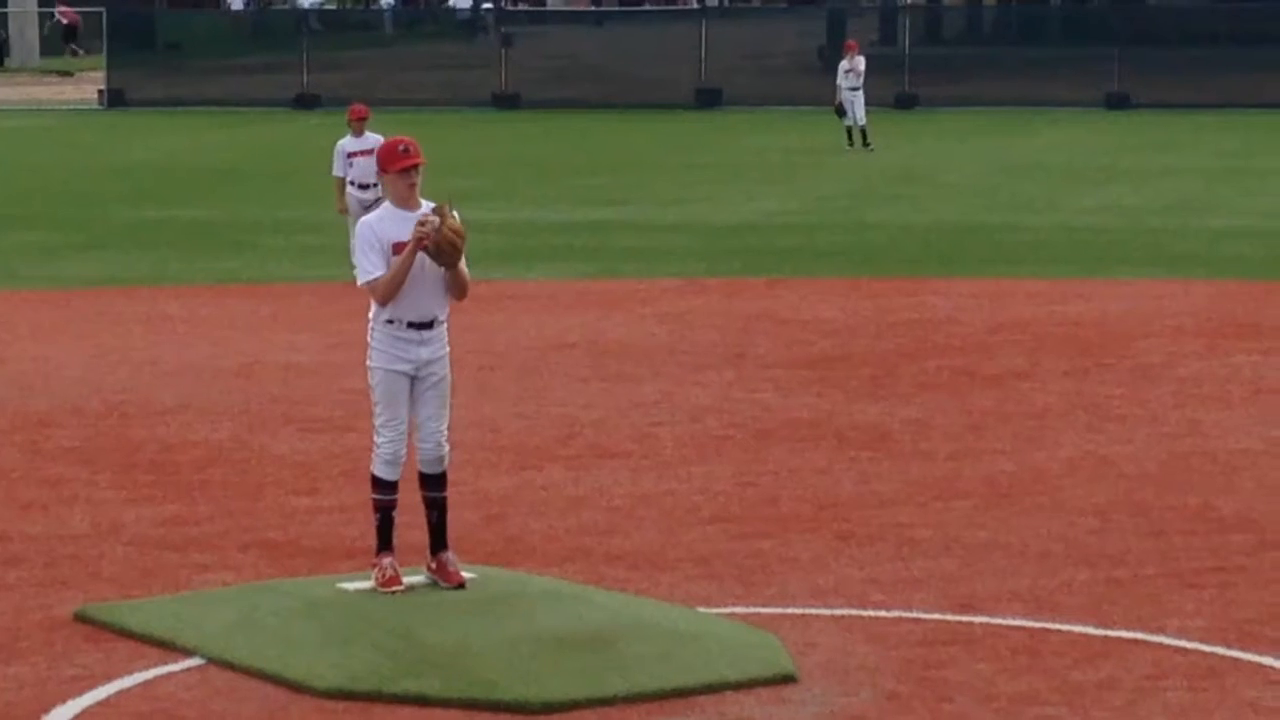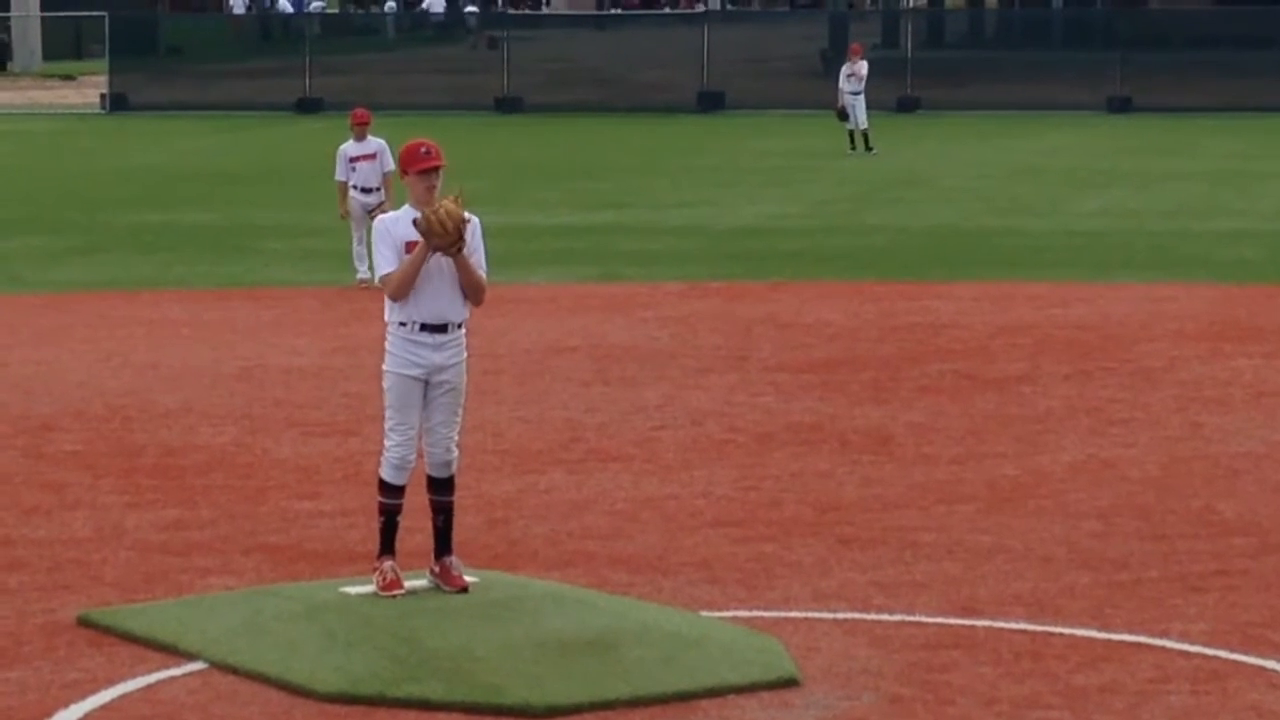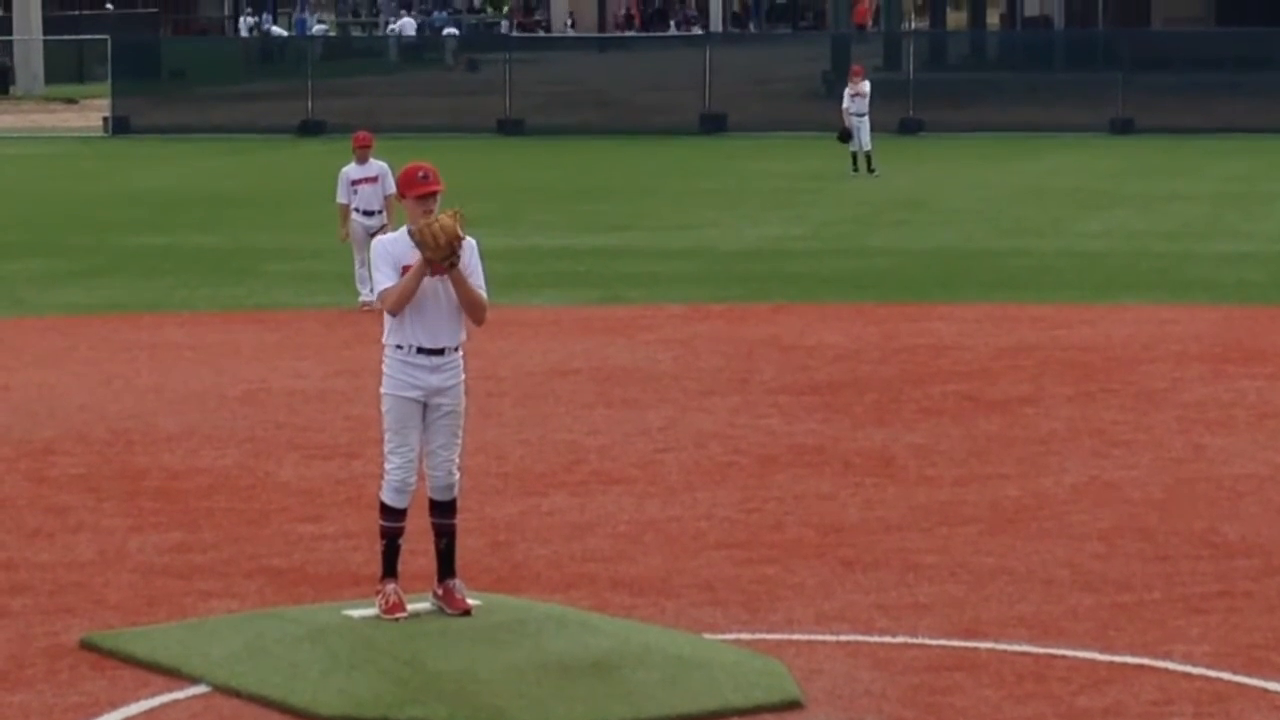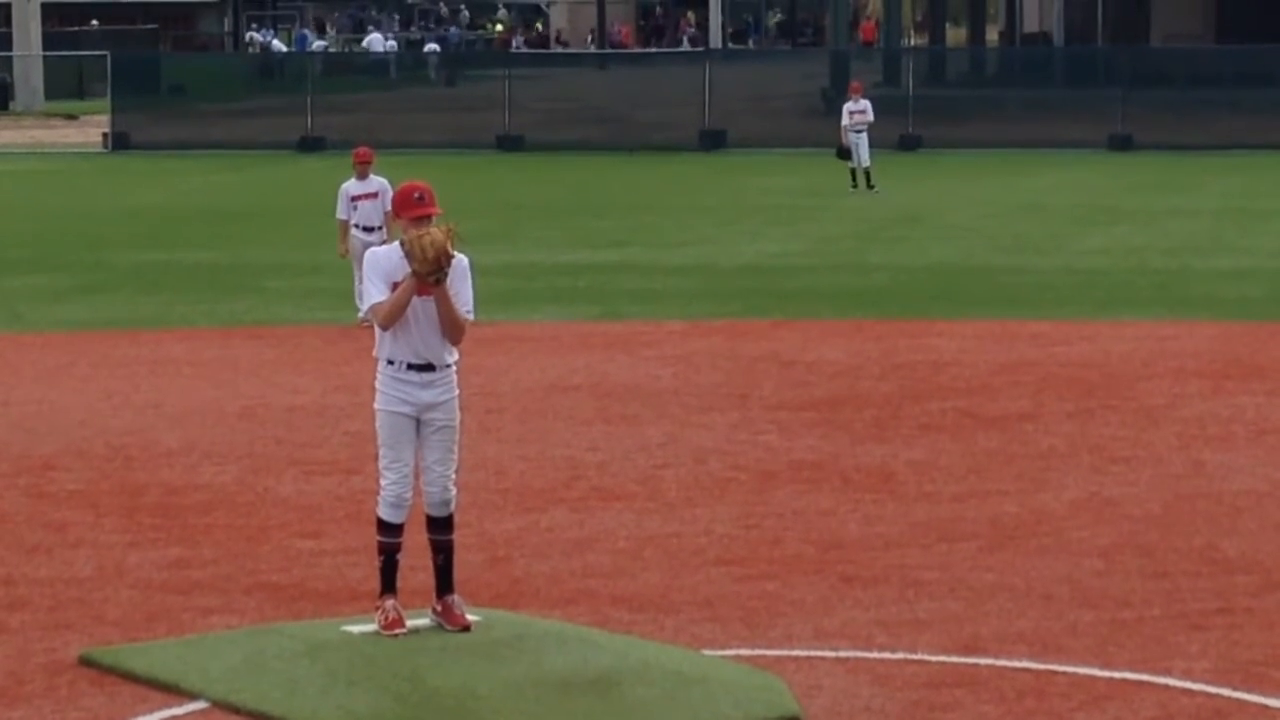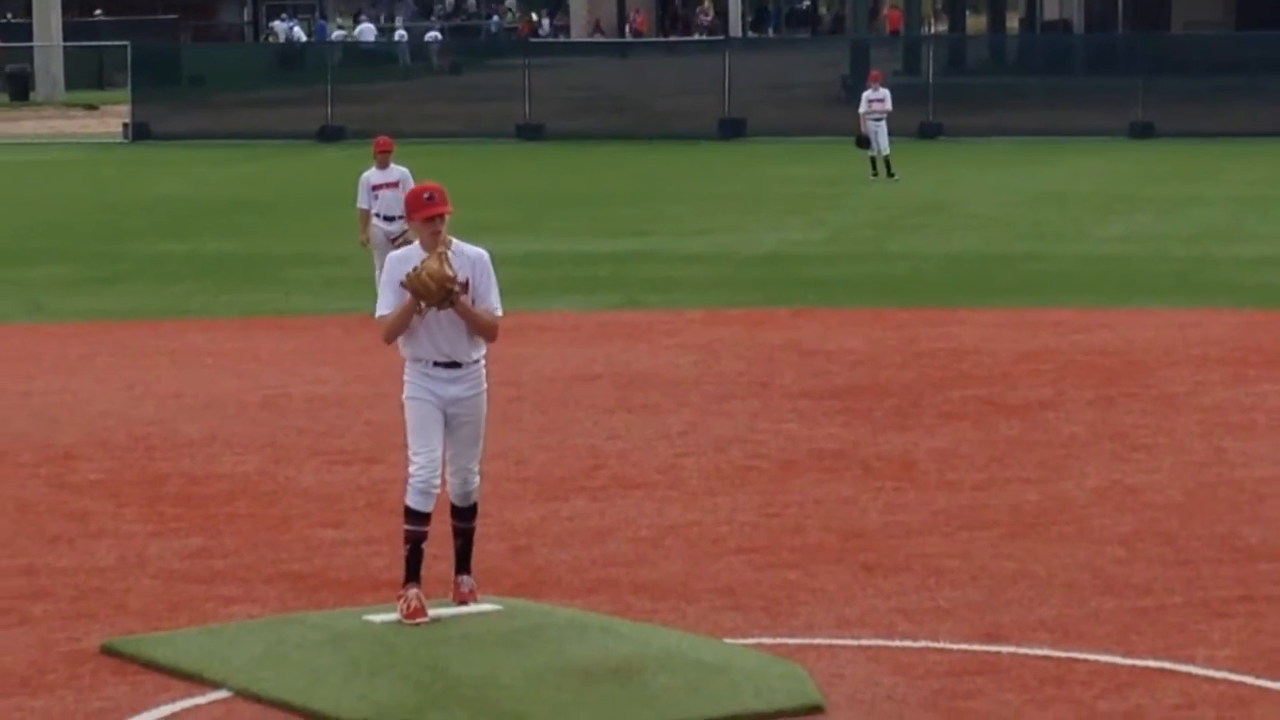
dt=1s
person 1, frame 1
left shoulder: (443, 217)
right shoulder: (370, 227)
left elbow: (461, 293)
right elbow: (380, 295)
right wrist: (413, 248)
left hip: (435, 343)
right hip: (391, 346)
left knee: (434, 446)
right knee: (390, 447)
left ankle: (439, 552)
right ankle: (384, 554)
person 1, frame 2
left shoulder: (466, 223)
right shoulder: (388, 225)
left elbow: (479, 296)
right elbow: (394, 290)
left wrist: (456, 250)
right wrist: (427, 244)
left hip: (451, 347)
right hip: (406, 347)
left knee: (443, 450)
right knee: (400, 449)
left ankle: (444, 556)
right ankle: (386, 557)
person 1, frame 3
left shoulder: (464, 246)
right shoulder: (386, 246)
left elbow: (480, 316)
right elbow: (392, 305)
left wrist: (452, 268)
right wrist: (425, 260)
left hip: (448, 370)
right hip: (403, 370)
left knee: (445, 474)
right knee: (400, 473)
left ankle: (447, 580)
right ankle: (388, 580)
person 1, frame 4
left shoulder: (456, 264)
right shoulder: (379, 260)
left elbow: (458, 334)
right elbow: (383, 318)
left wrist: (439, 283)
right wrist: (416, 274)
left hip: (441, 385)
right hip: (395, 385)
left knee: (441, 489)
right knee: (395, 488)
left ankle: (445, 595)
right ankle: (387, 596)
person 1, frame 5
left shoulder: (476, 259)
right shoulder: (398, 263)
left elbow: (492, 331)
right elbow: (387, 333)
left wrist: (456, 300)
right wrist: (417, 299)
left hip: (468, 380)
right hip: (422, 381)
left knee: (465, 481)
right knee: (423, 477)
left ankle: (463, 572)
right ankle: (411, 584)
